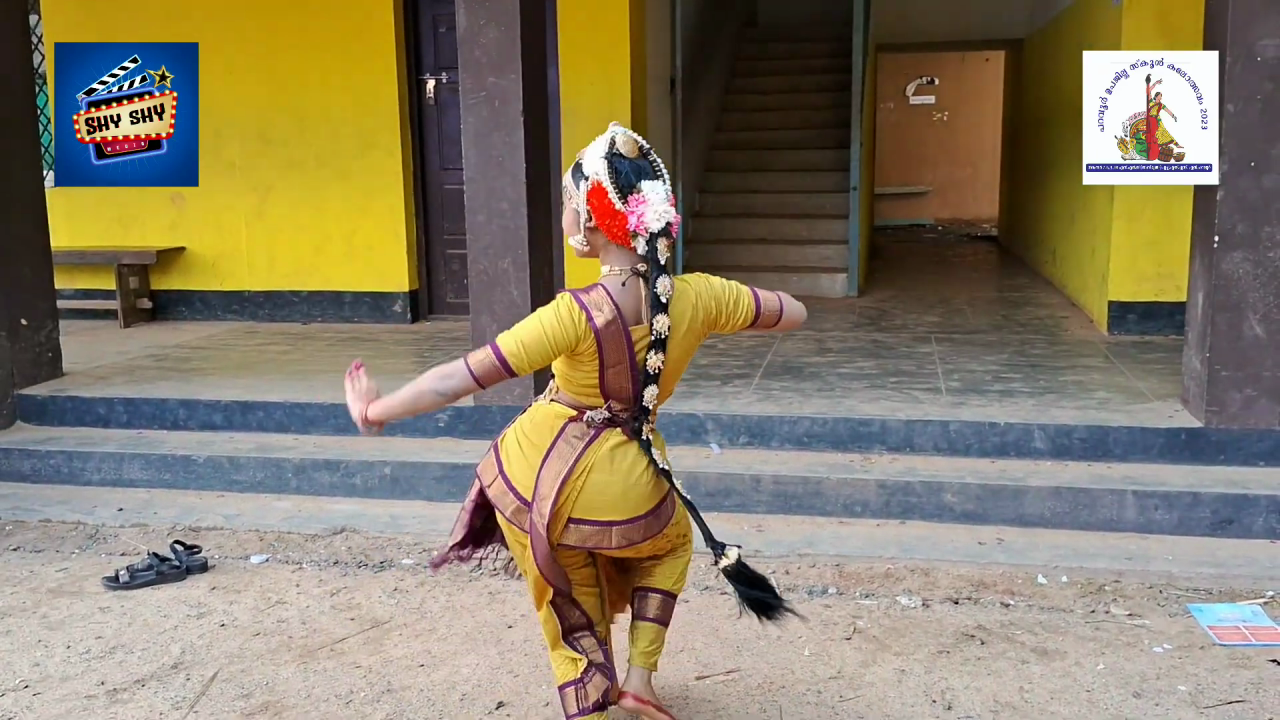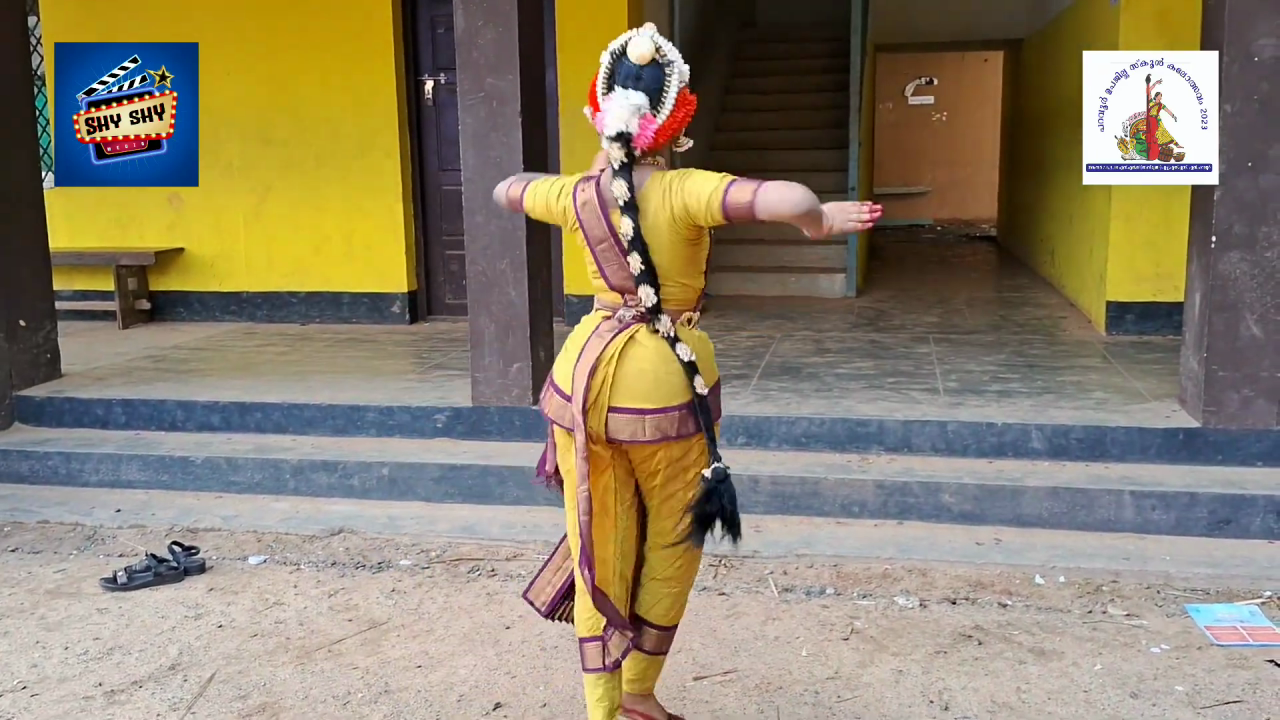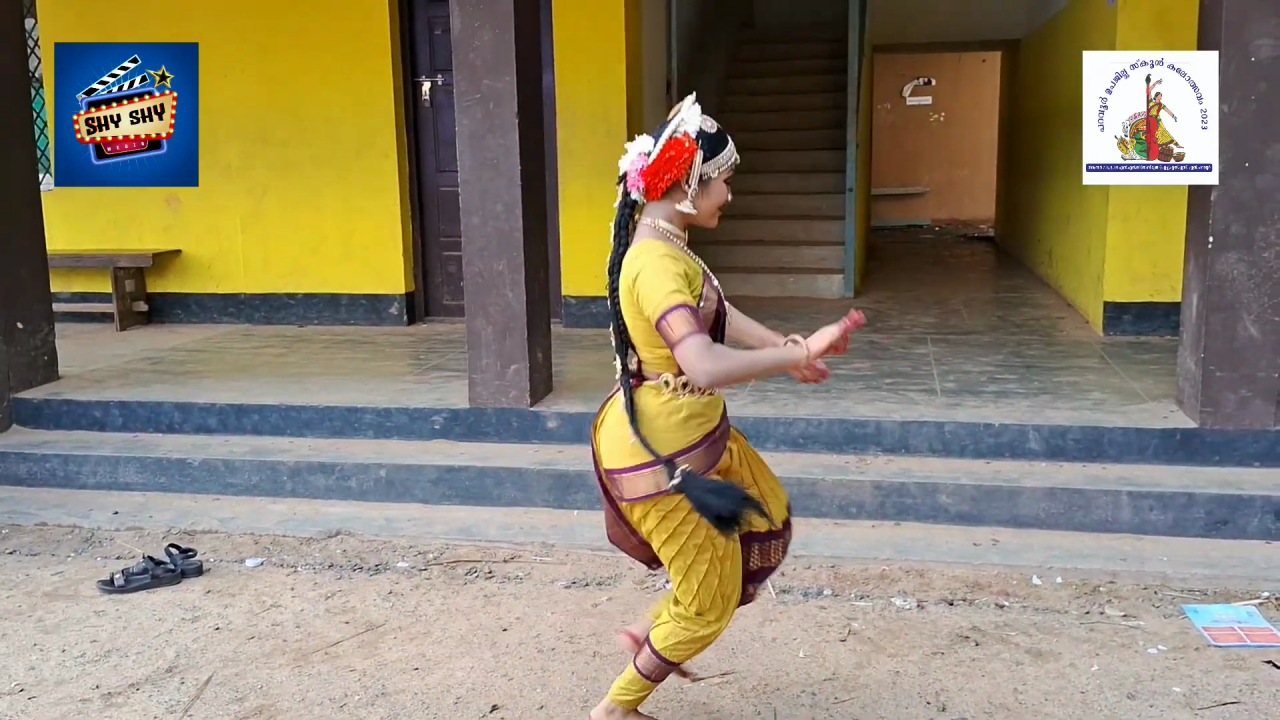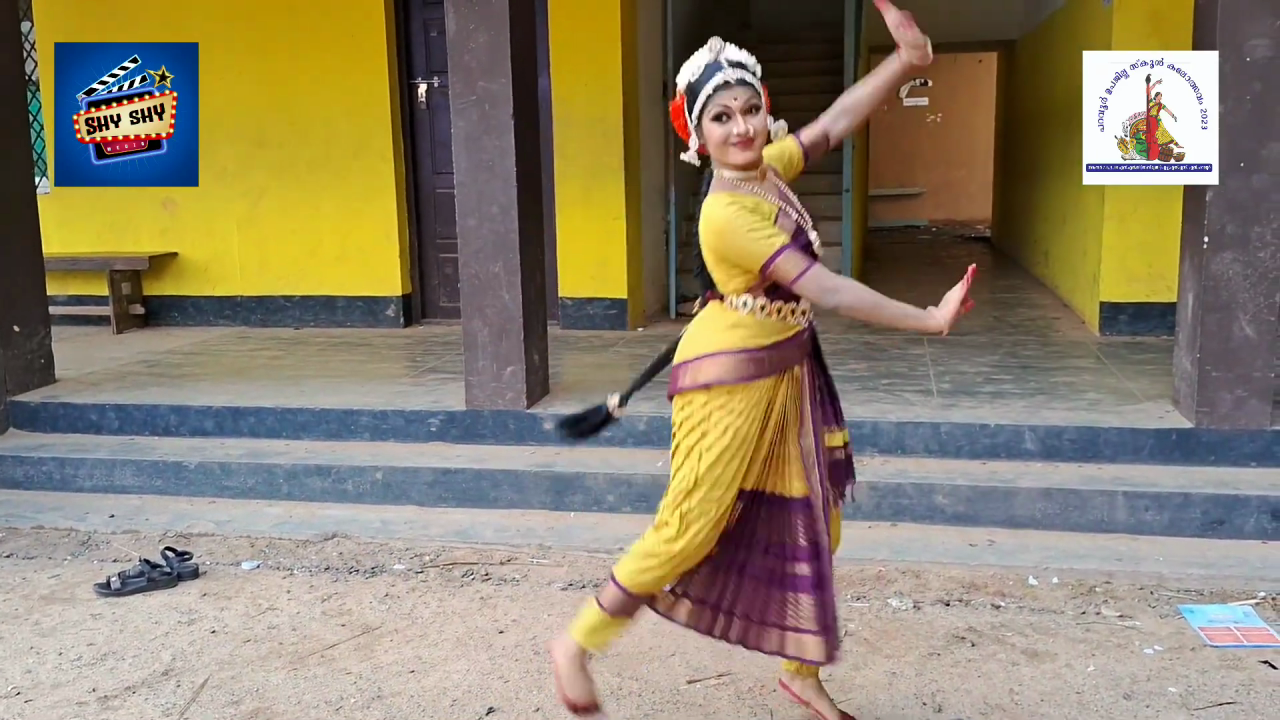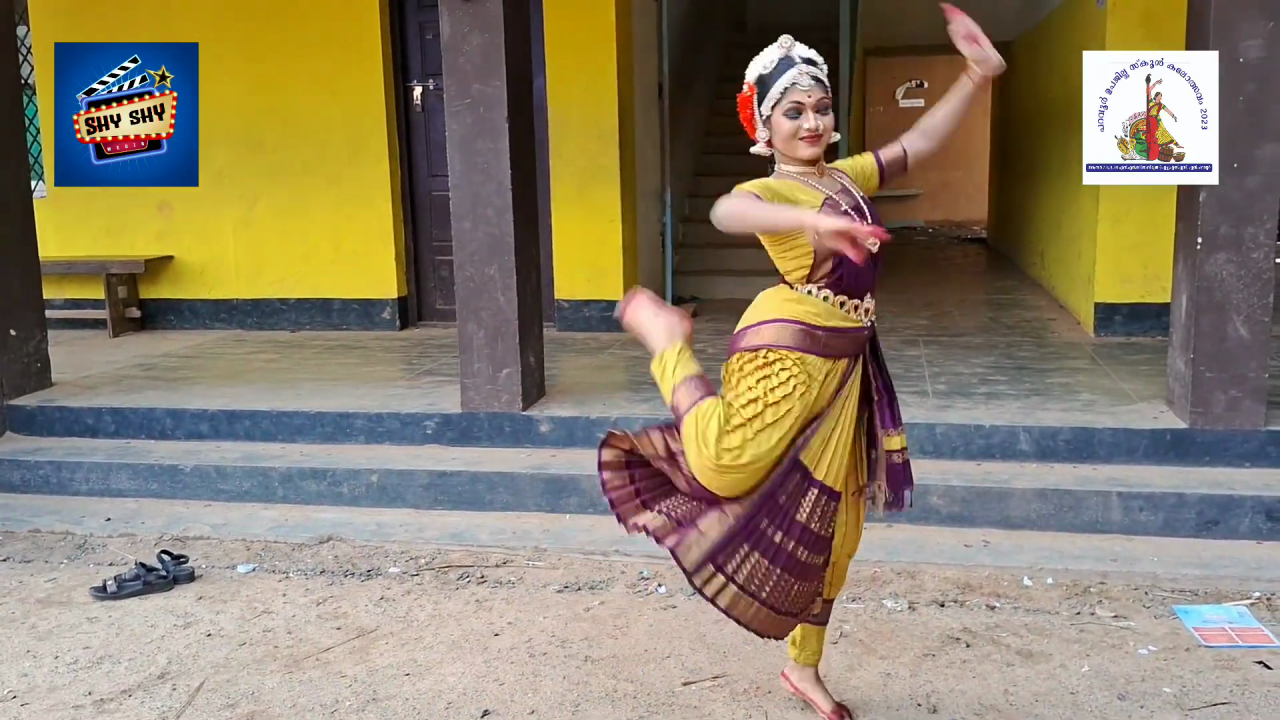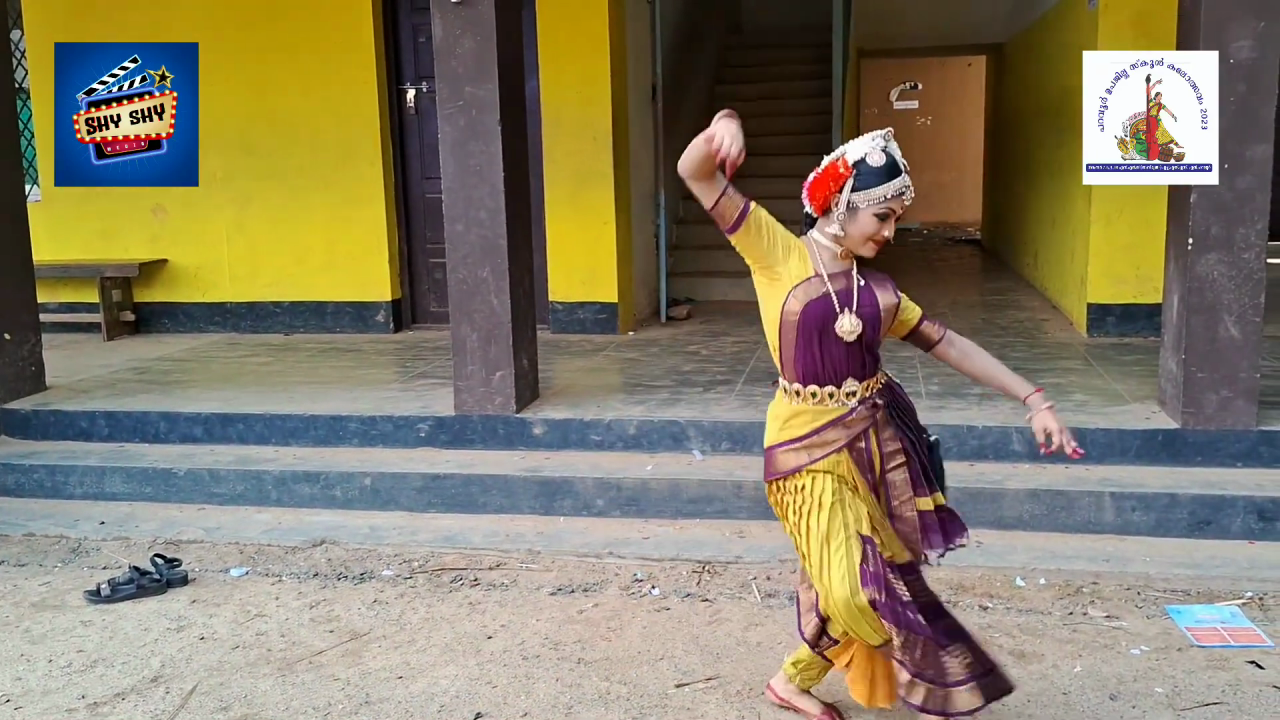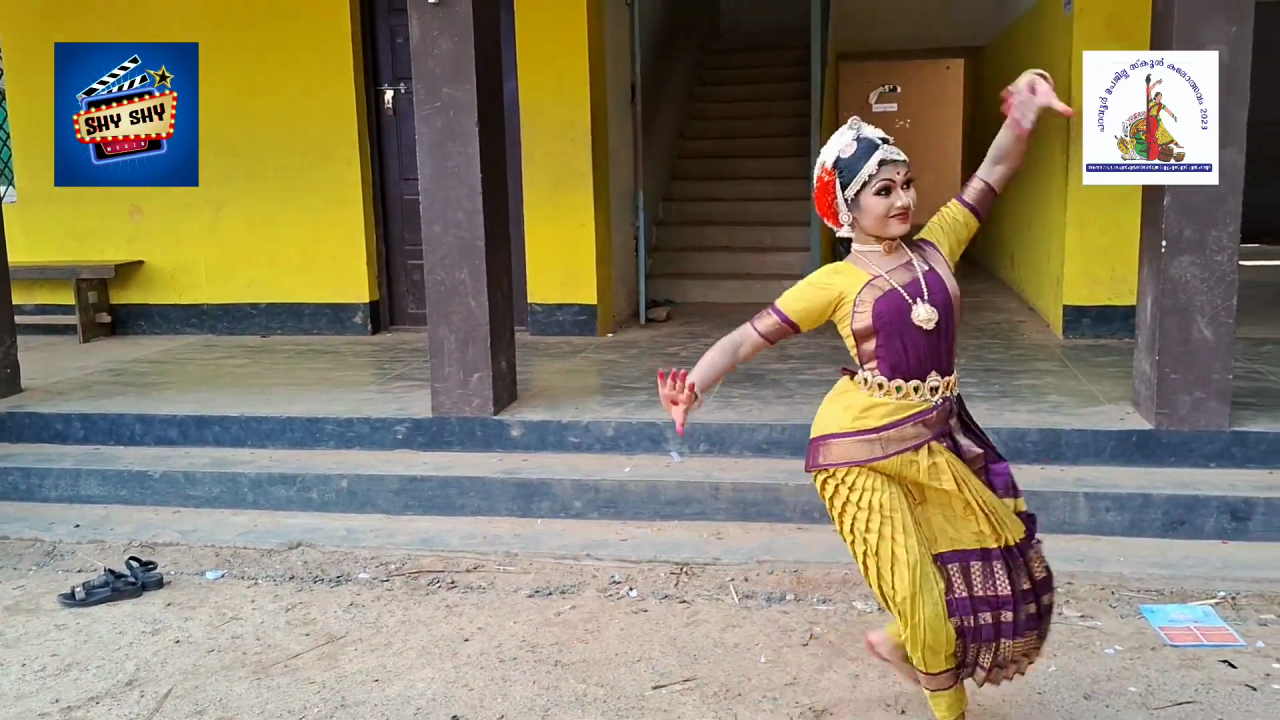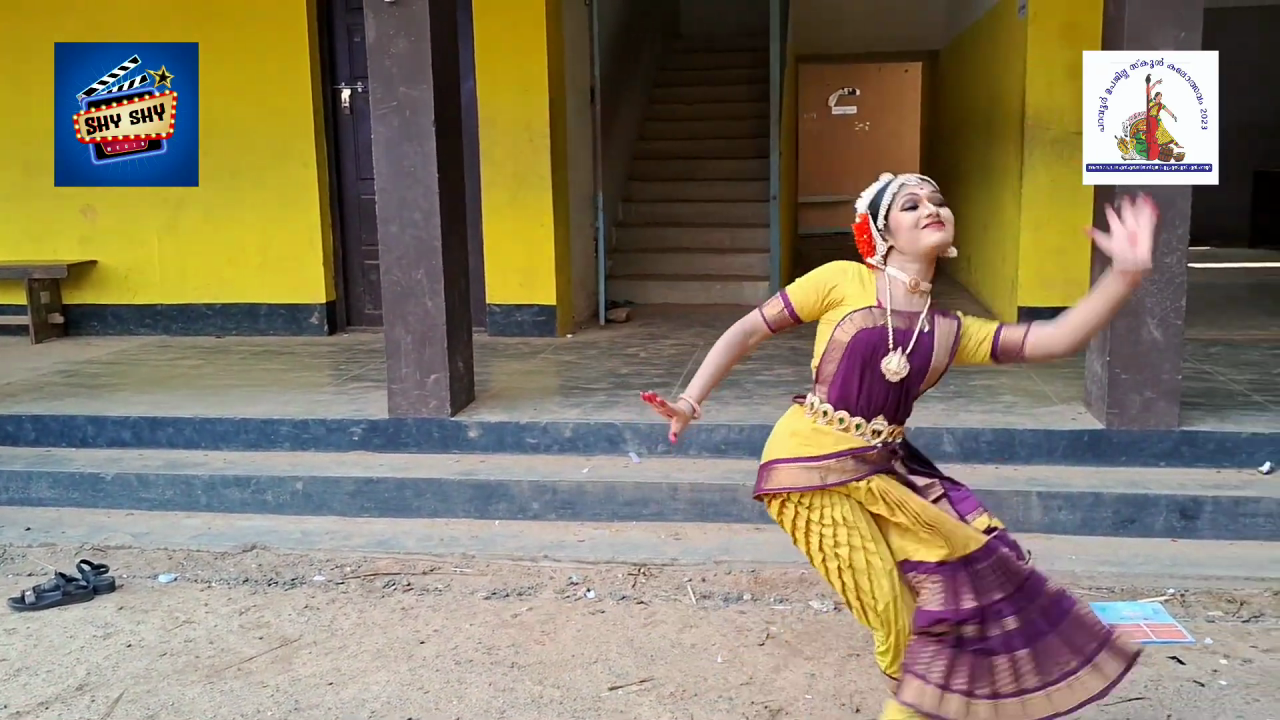
dt=0.3s
person 1, frame 1
left shoulder: (572, 317)
right shoulder: (689, 298)
left elbow: (460, 379)
right elbow: (791, 313)
left wrist: (374, 414)
left hip: (536, 478)
right hip: (624, 483)
left knee: (576, 610)
right knee: (666, 544)
person 1, frame 2
left shoulder: (577, 196)
right shoulder: (683, 191)
left elbow: (507, 191)
right elbow: (785, 199)
right wrist: (818, 218)
left hip: (586, 376)
right hip: (664, 386)
left knee: (602, 550)
right knee: (673, 544)
person 1, frame 3
left shoulder: (663, 249)
right shoulder: (658, 266)
left elbow: (721, 314)
right elbow: (704, 362)
left wrist: (783, 346)
right wrist: (798, 356)
left hip: (684, 432)
right hip: (666, 446)
left knee: (762, 518)
right knee: (709, 603)
left ankle: (656, 630)
person 1, frame 4
left shoulder: (765, 172)
right shoulder: (729, 215)
left elbow: (833, 124)
right elbow: (819, 287)
left wrist: (905, 59)
right wrist: (928, 320)
left hip: (786, 370)
right hip: (732, 371)
left knee: (809, 514)
right knee: (689, 529)
right ankle: (578, 644)
person 1, frame 5
left shoulder: (840, 178)
right shoulder: (773, 191)
left elbow: (917, 145)
right elbow: (731, 213)
left wrist: (976, 75)
right wrist: (819, 220)
left hip: (845, 364)
right hip: (784, 348)
left knee: (833, 523)
right knee: (720, 466)
right ankle: (658, 322)
person 1, frame 6
left shoulder: (876, 289)
right shoulder: (775, 252)
left elbow: (948, 343)
right elbow: (695, 173)
left wrist: (1033, 400)
right wrist: (718, 134)
left hip: (876, 433)
right hip: (810, 445)
left knee: (873, 582)
right knee: (852, 591)
person 1, frame 7
left shoulder: (935, 250)
right shoulder: (833, 284)
left elbow: (991, 174)
right elbow: (744, 339)
left wrist: (1022, 118)
right wrist: (691, 390)
left hip: (937, 441)
right hip: (860, 448)
left knee: (997, 558)
right knee: (915, 596)
left ankle: (896, 641)
person 1, frame 8
left shoulder: (954, 333)
right shoulder: (841, 283)
left elbow: (1055, 340)
right elbow: (749, 328)
left wrist: (1126, 273)
right wrist: (691, 401)
left hip: (881, 470)
right hip: (808, 470)
left knee: (972, 574)
right knee: (895, 614)
